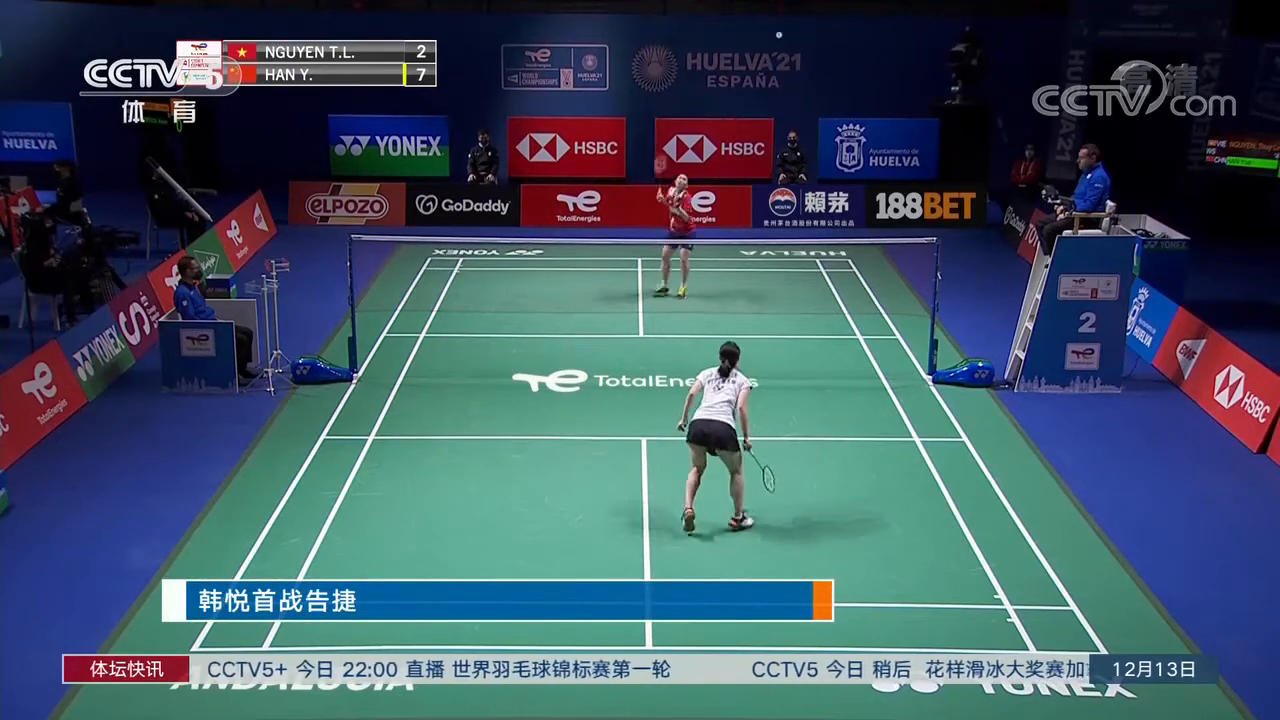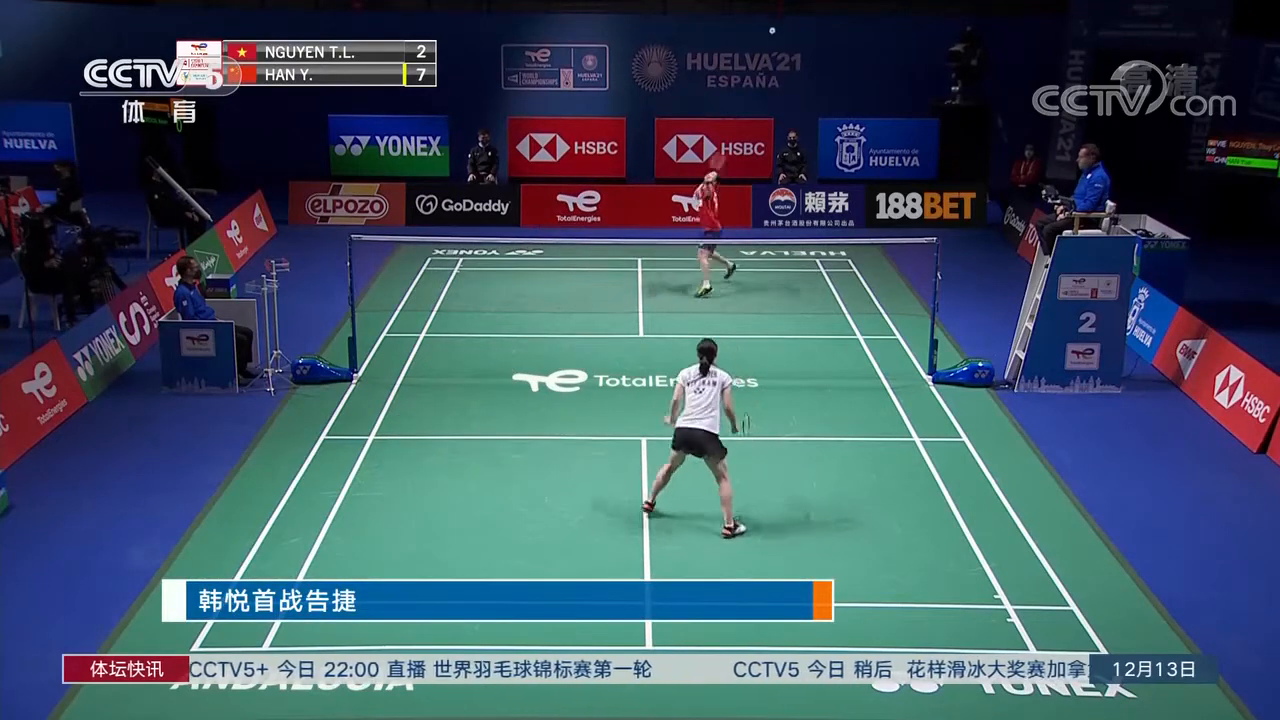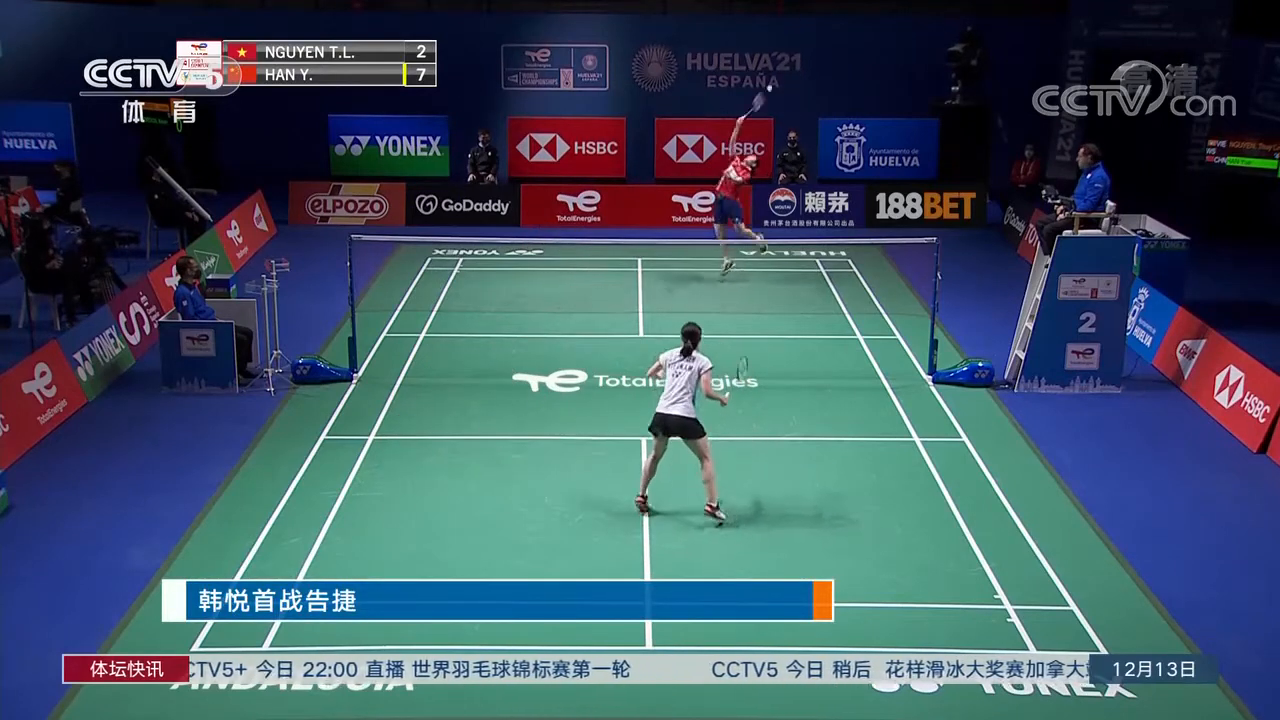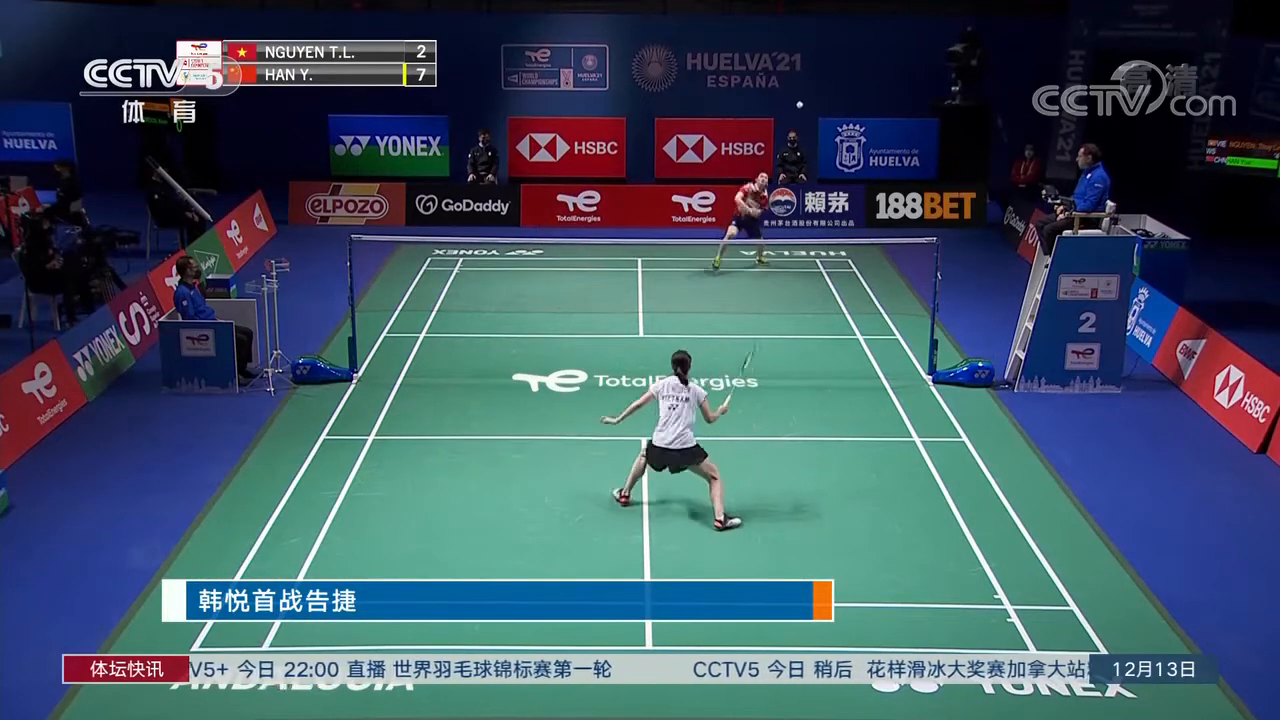
dt=0.3s
person 1, frame 1
left shoulder: (707, 374)
right shoulder: (742, 380)
left elbow: (691, 394)
right elbow: (741, 408)
left wrist: (683, 419)
right wrist: (746, 438)
left hip: (698, 425)
right hip: (722, 427)
left knee: (697, 468)
right knee: (736, 471)
left ankle: (688, 509)
right ankle: (738, 517)
person 1, frame 2
left shoulder: (686, 373)
right shoulder: (724, 377)
left elbow: (676, 400)
right elbow: (728, 408)
left wrist: (671, 419)
right wrist: (734, 424)
left hip: (683, 430)
right hip: (707, 434)
left knee: (671, 465)
right knee: (722, 478)
left ankle: (649, 503)
right ankle: (729, 525)
person 1, frame 3
left shoulder: (669, 355)
right shoulder: (702, 361)
left elbow: (650, 374)
right elbow: (707, 392)
right wrist: (722, 399)
left hip: (662, 414)
right hip: (685, 417)
left knee: (656, 455)
right knee: (706, 459)
left ankle: (642, 497)
right ankle: (712, 505)
person 1, frame 4
left shoulder: (661, 385)
right shoulder: (697, 390)
left elbow: (638, 404)
right elbow: (710, 419)
left wrist: (617, 419)
right wrist: (722, 410)
left hip: (661, 446)
right hip: (687, 447)
left knee: (643, 459)
right knee: (715, 477)
left ankle: (624, 494)
right ankle: (720, 519)
